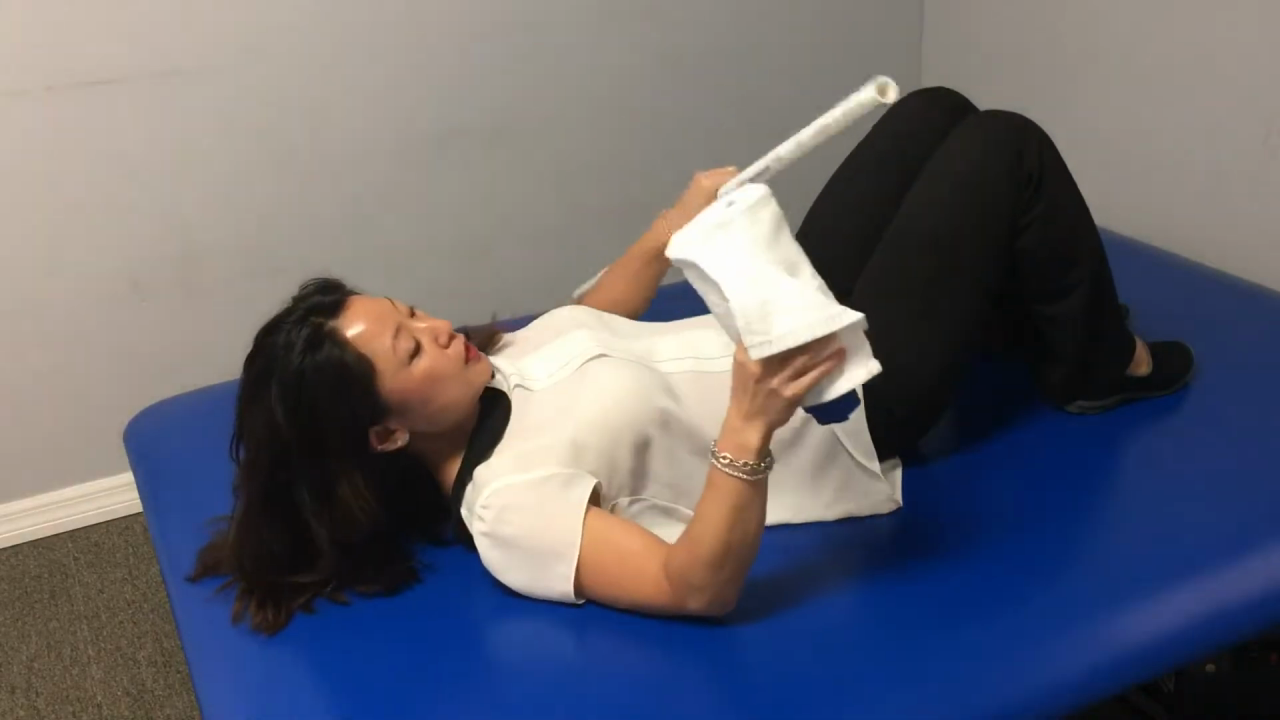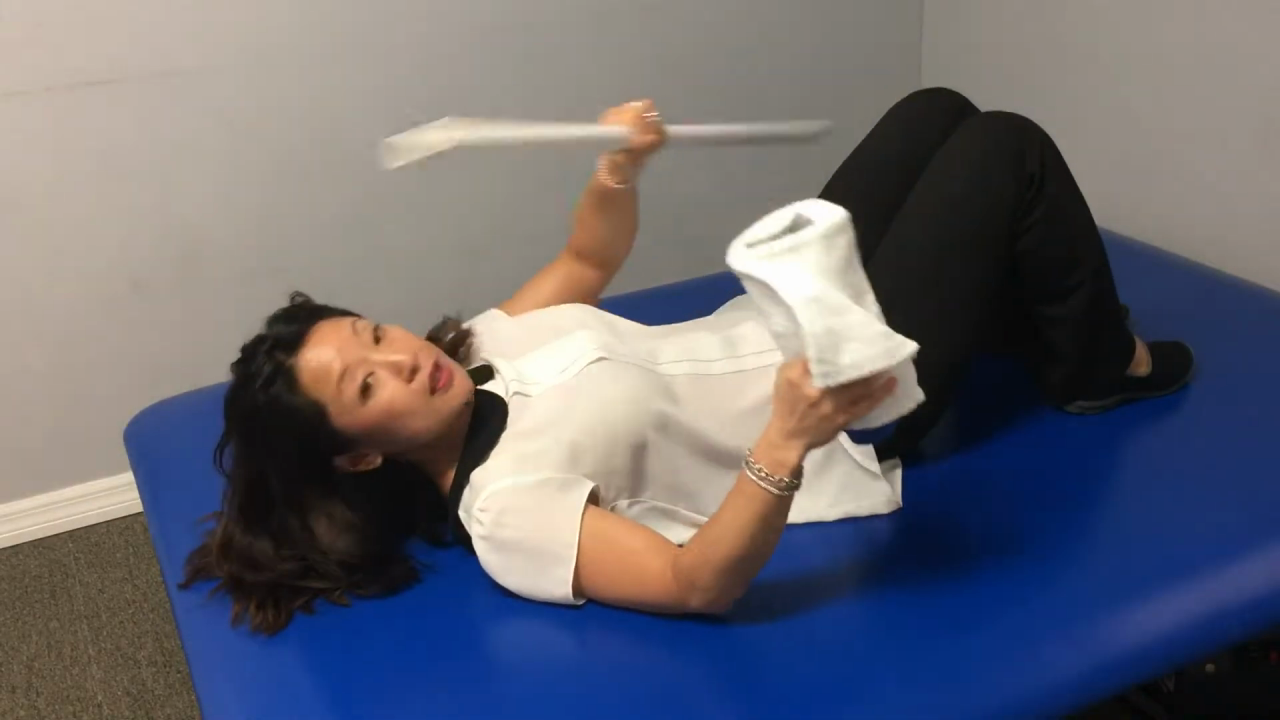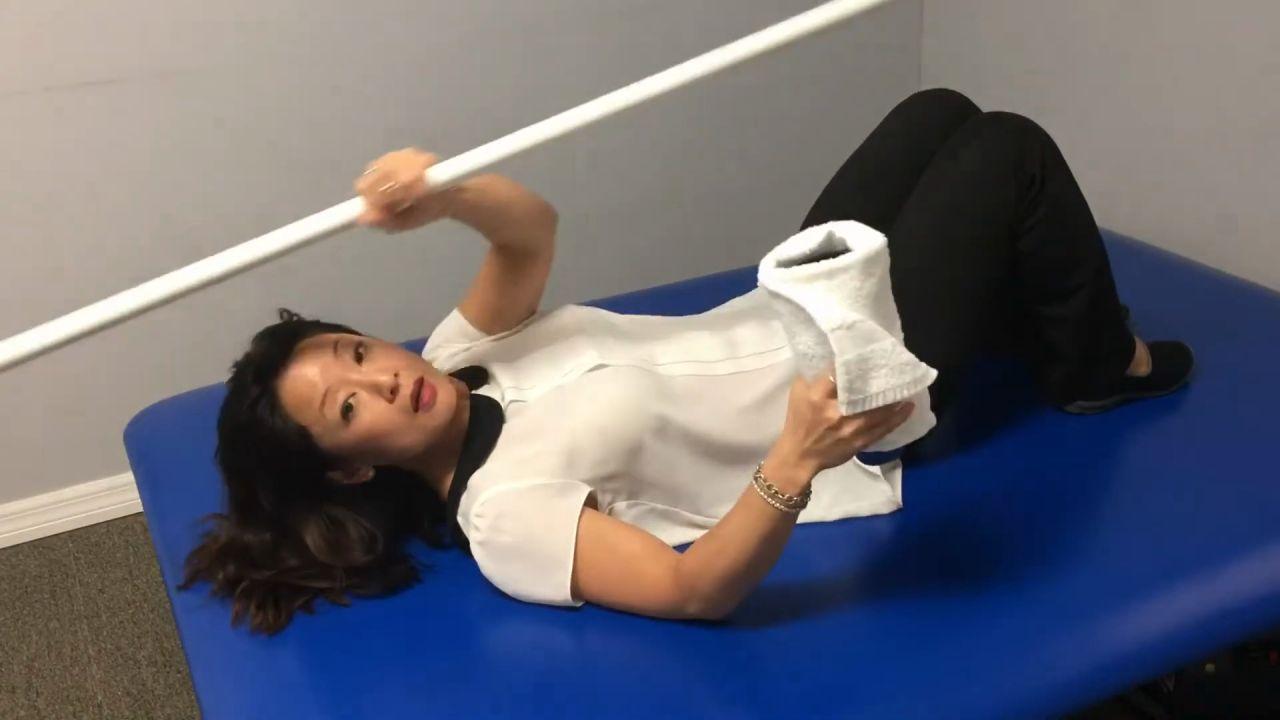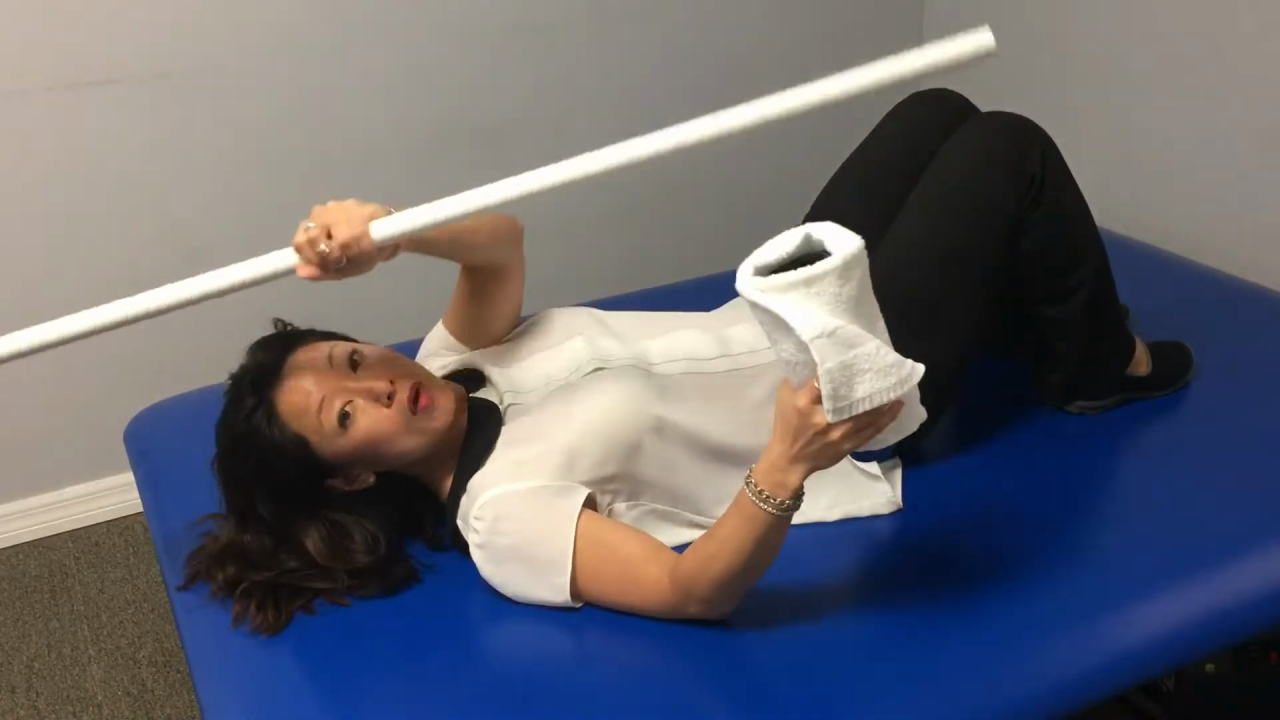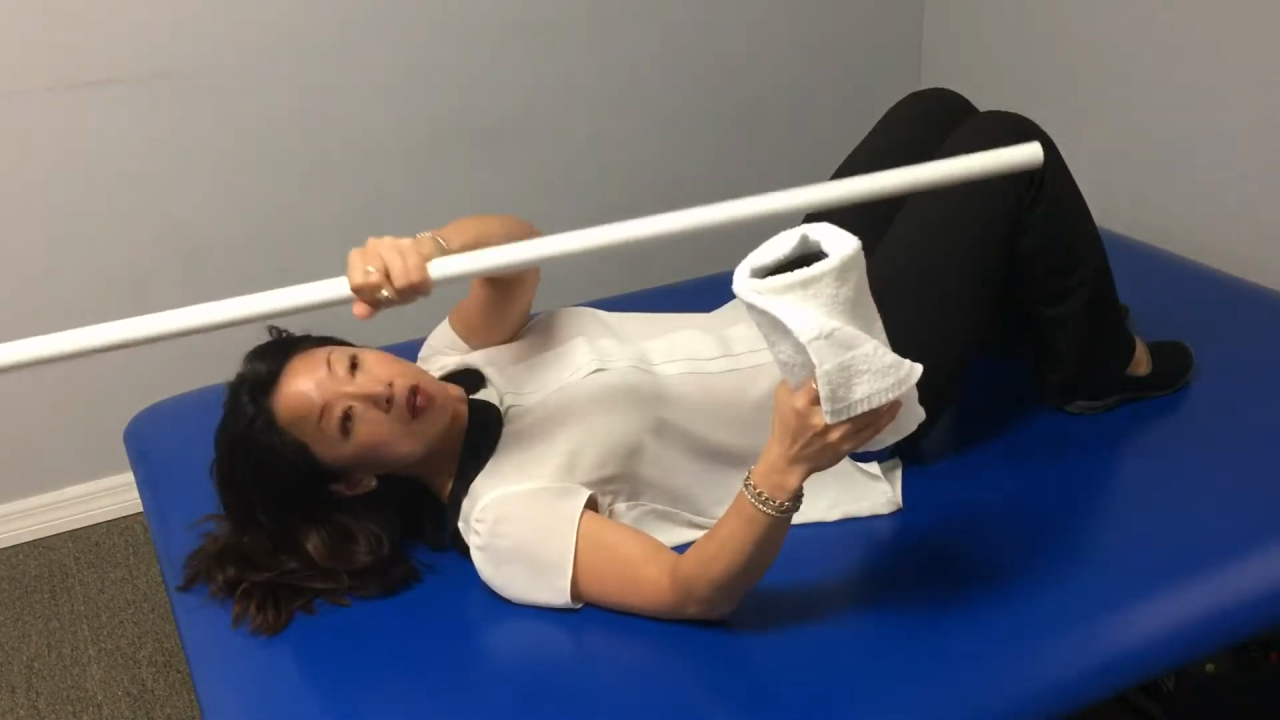
dt=0.3s
person 1, frame 1
left shoulder: (483, 372)
right shoulder: (507, 508)
right elbow: (697, 590)
left wrist: (674, 225)
right wrist: (749, 426)
left hip: (804, 325)
right hip: (858, 398)
left knee: (935, 110)
right knee: (1007, 146)
left ankle: (1036, 325)
right ankle: (1098, 366)
person 1, frame 2
left shoulder: (474, 353)
right shoulder: (503, 511)
left elbow: (593, 259)
right elbow: (695, 585)
left wrist: (619, 174)
right wrist: (788, 443)
right hip: (859, 393)
left knee: (940, 111)
right knee: (1009, 148)
left ankle: (1033, 323)
right ankle: (1100, 369)
person 1, frame 3
left shoulder: (459, 358)
right shoulder: (501, 517)
left elbow: (533, 233)
right elbow: (694, 590)
left wrist: (438, 196)
right wrist: (799, 463)
left hip: (790, 319)
left knee: (944, 118)
right knee: (1010, 149)
left ankle: (1035, 329)
right ankle: (1098, 367)
person 1, frame 4
left shoulder: (453, 367)
right shoulder: (500, 521)
left elbow: (499, 242)
right elbow: (694, 591)
left wrist: (383, 229)
right wrist: (786, 468)
left knee: (945, 111)
right knee: (1008, 150)
left ankle: (1039, 324)
right ankle: (1099, 366)
person 1, frame 5
left shoulder: (450, 369)
right shoulder: (500, 521)
left elbow: (512, 245)
right elbow: (693, 591)
left wrist: (419, 252)
right wrist: (785, 470)
left knee: (940, 114)
right knee: (1007, 155)
left ankle: (1037, 329)
right ankle: (1099, 367)
